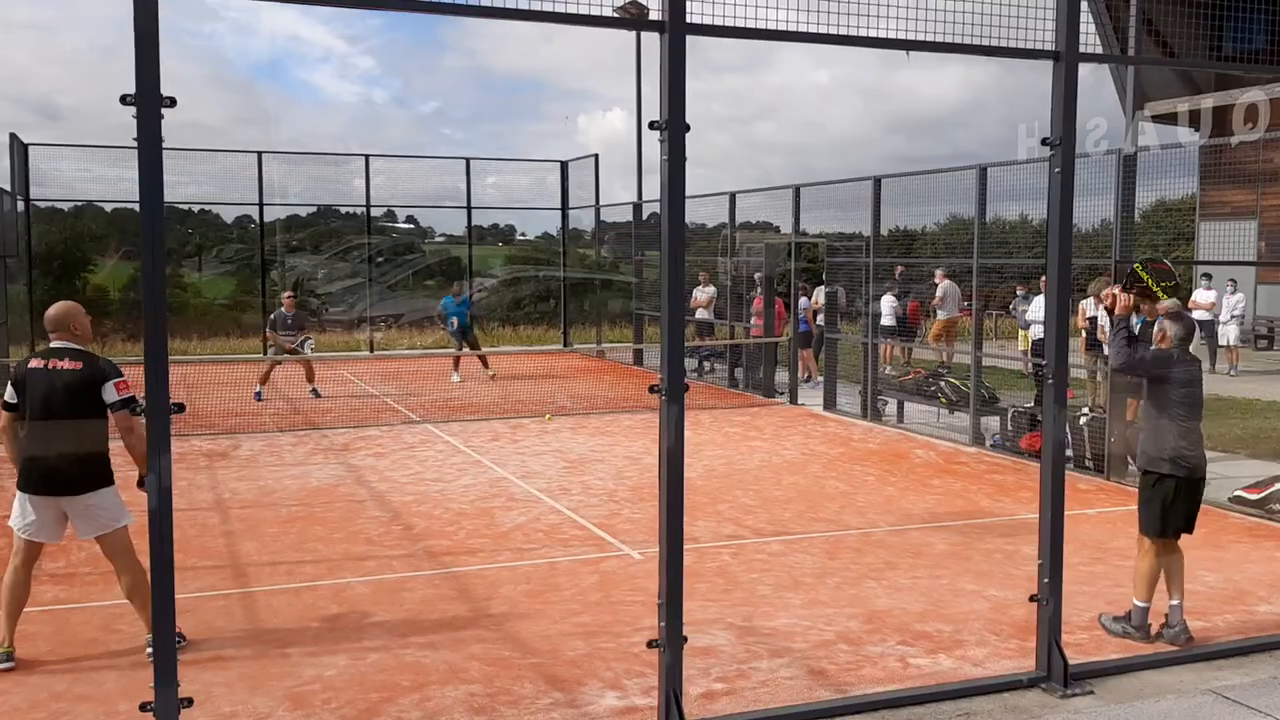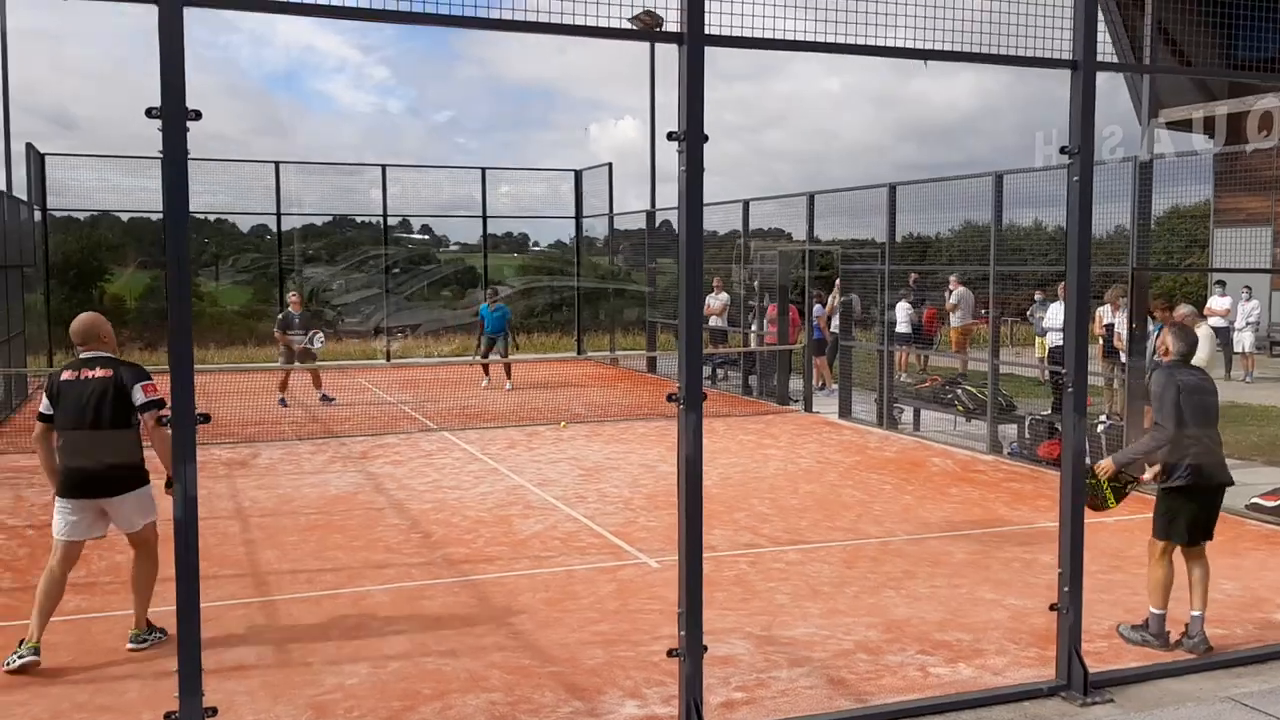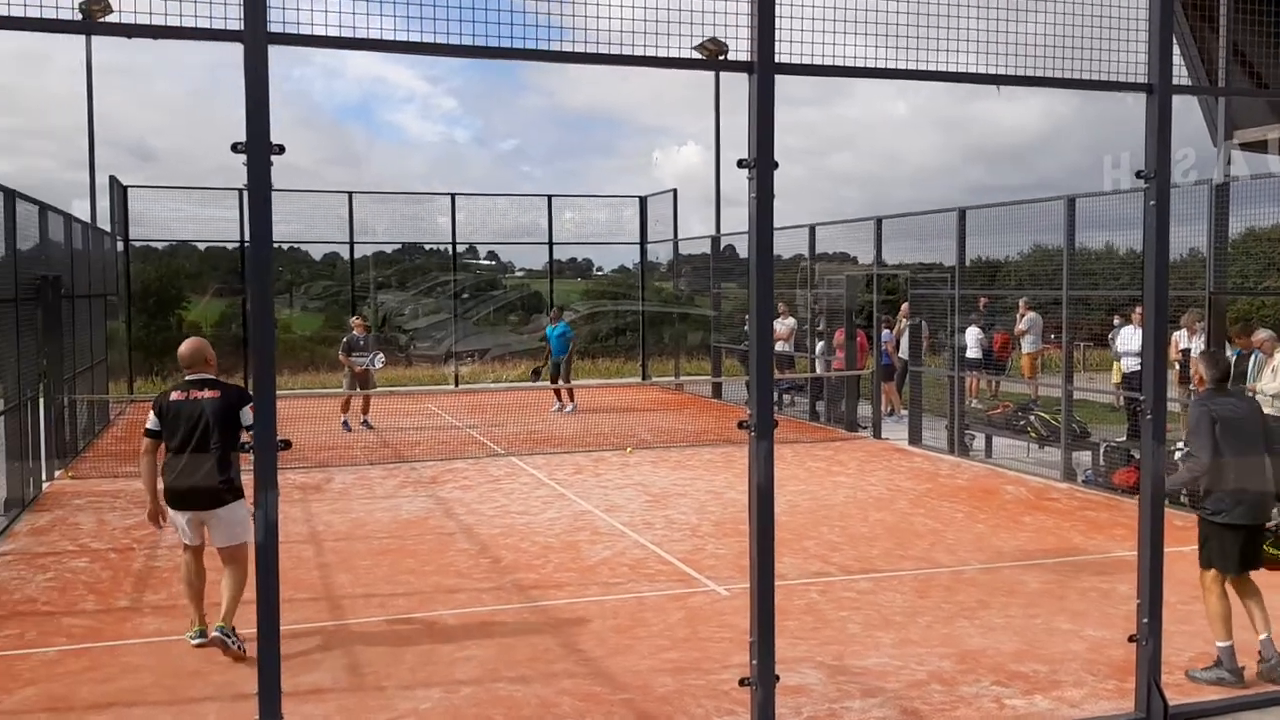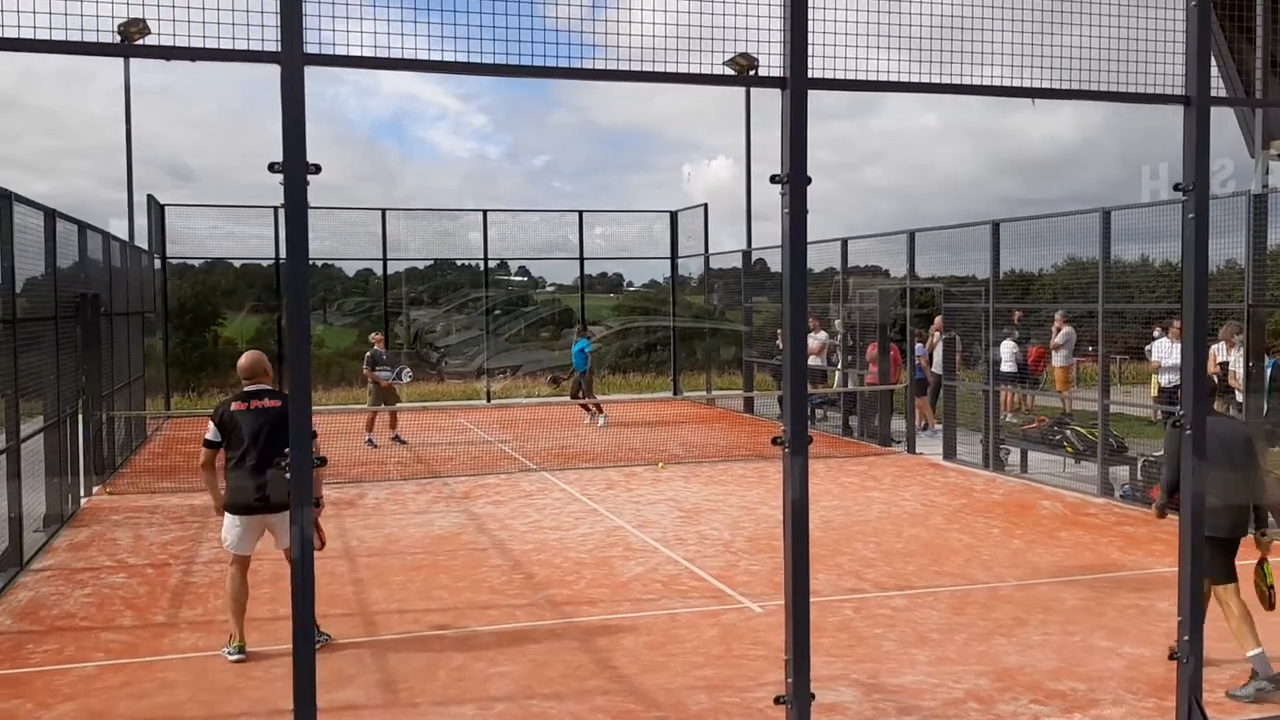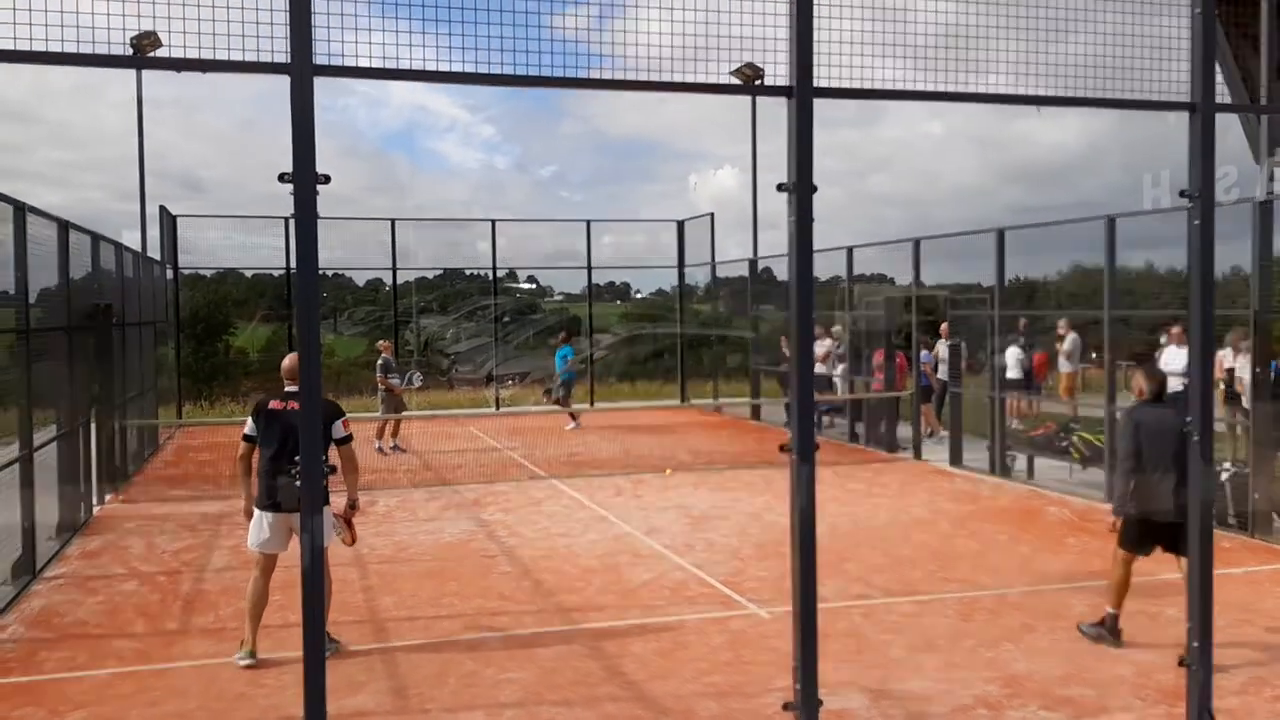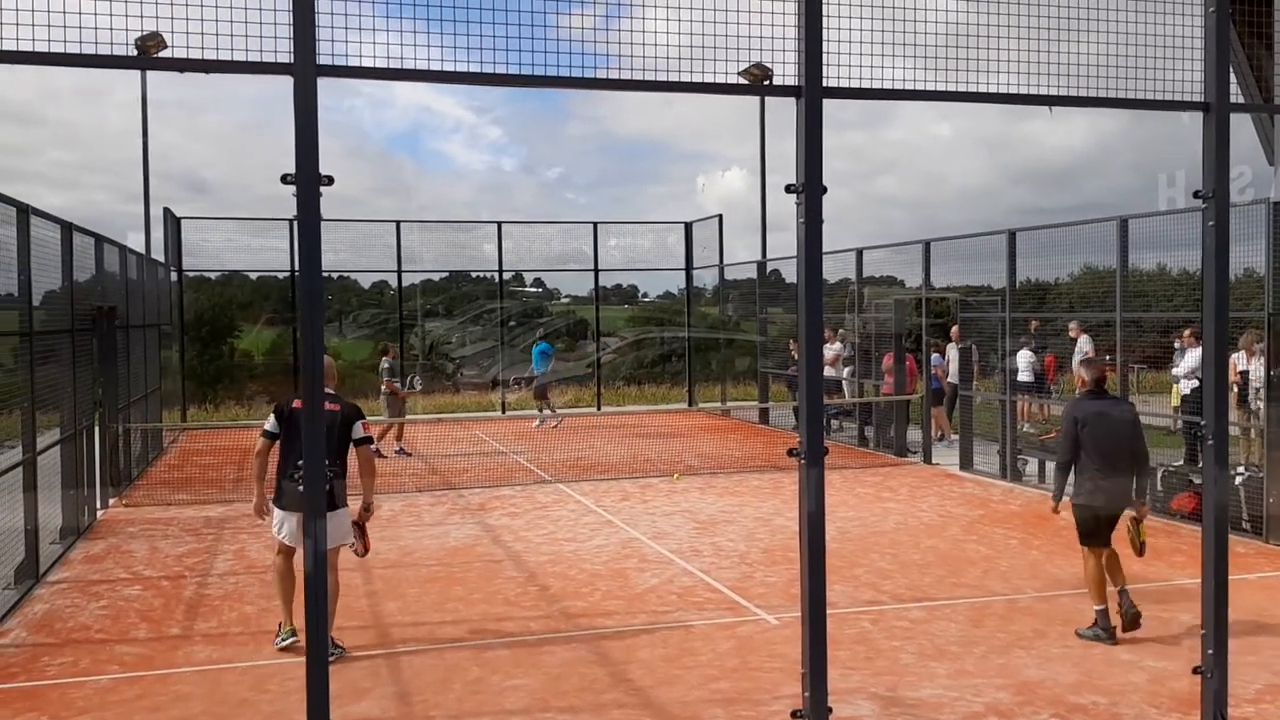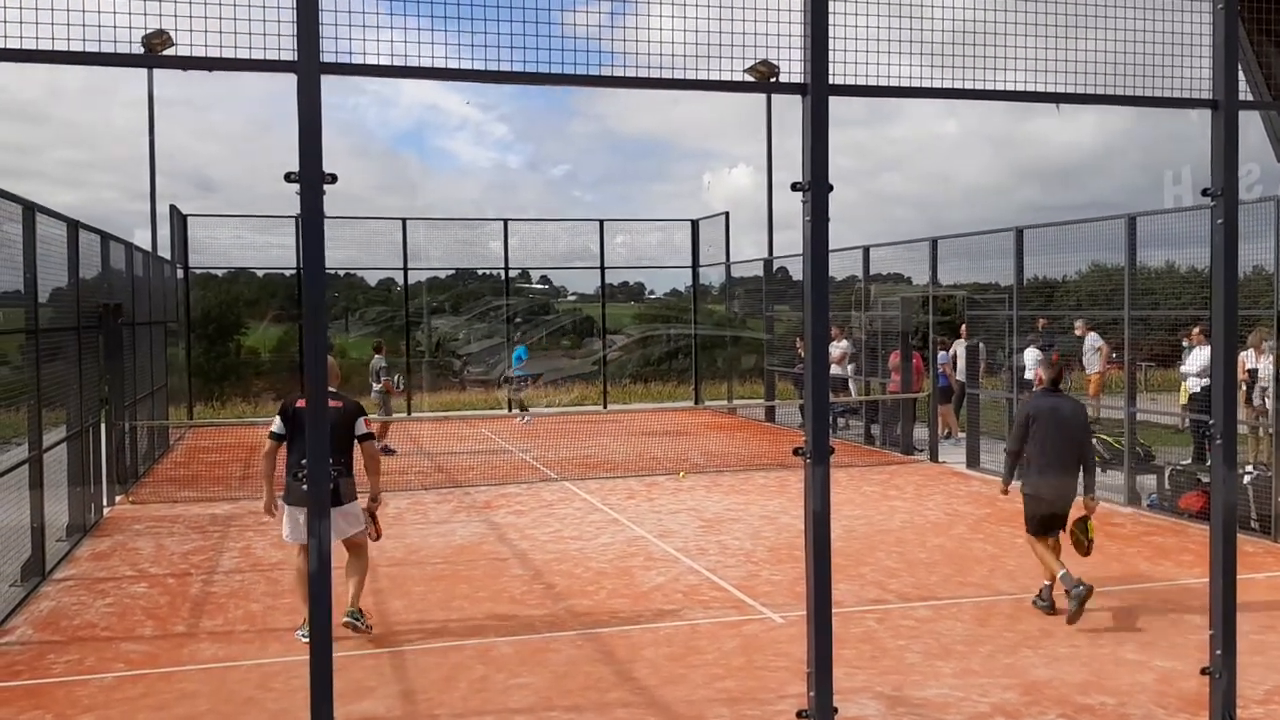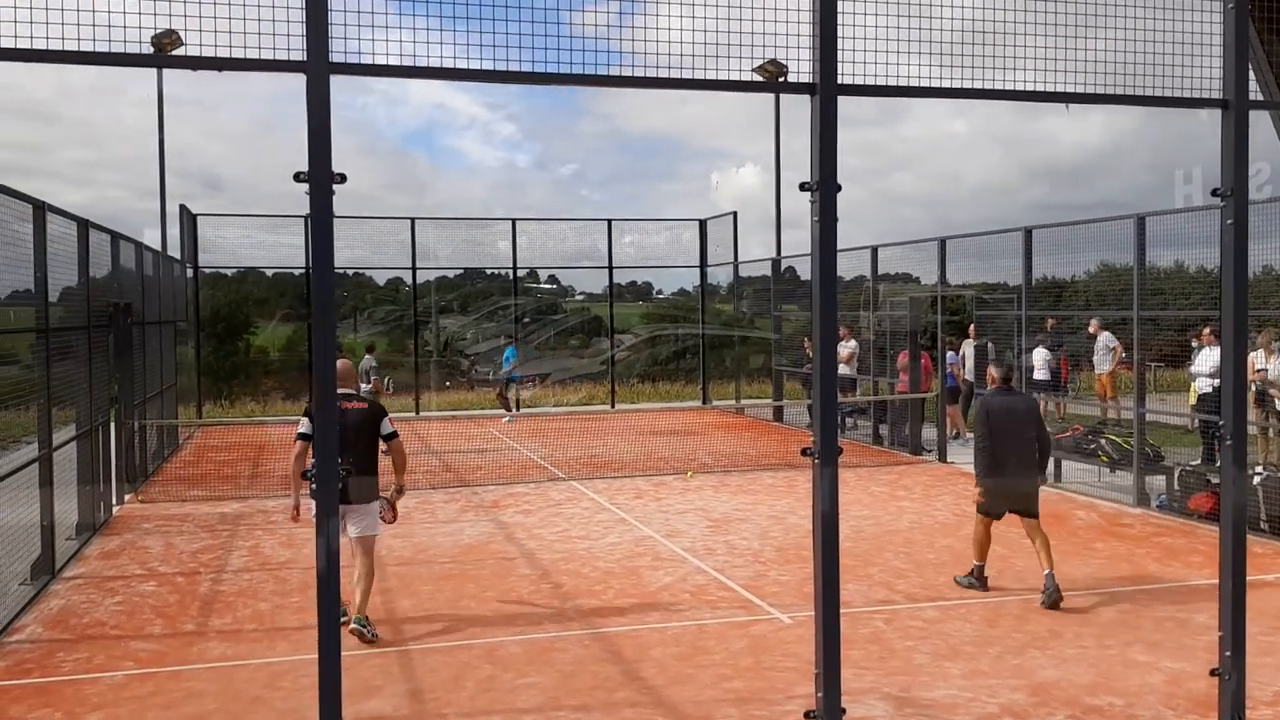
dt=0.4s
person 1, frame 1
right shoulder: (101, 368)
right elbow: (128, 427)
right wrist: (148, 472)
left hip: (35, 481)
right hip: (89, 481)
right knee: (123, 556)
right ankle: (155, 634)
person 1, frame 2
left shoulder: (58, 380)
right shoulder: (132, 374)
left elbow: (41, 437)
right elbow: (156, 428)
left wrist: (57, 482)
right wrist: (173, 474)
left hip: (75, 485)
right hip: (125, 481)
left knee: (59, 563)
right knee: (146, 548)
left ankle: (30, 643)
right ankle: (140, 628)
person 1, frame 3
left shoulder: (164, 400)
right shoulder: (236, 396)
left elbow: (148, 452)
left wrist: (152, 499)
left hip: (179, 495)
right hip: (222, 493)
left knee: (192, 554)
right knee: (235, 563)
left ankle: (197, 626)
right ankle: (225, 625)
person 1, frame 4
left shoulder: (223, 410)
right shoulder: (291, 406)
left elbow: (206, 463)
left wrist: (217, 498)
right wrist: (317, 495)
left hip: (240, 503)
right hip: (282, 500)
left knee: (238, 567)
left ankle: (237, 641)
person 1, frame 5
left shoulder: (262, 407)
right shoulder: (329, 410)
left elbow: (243, 456)
right elbow: (348, 459)
left wrist: (247, 497)
right wrist: (352, 497)
left hip: (270, 501)
left knee: (261, 571)
right knee: (318, 568)
left ankle: (249, 645)
right ankle: (320, 638)
person 1, frame 6
left shoulder: (285, 407)
right shoulder: (350, 411)
left elbow: (260, 452)
right elbow: (366, 459)
left wrist: (258, 493)
right wrist: (367, 501)
left hip: (288, 498)
right hip: (329, 501)
left knee: (283, 556)
right knee: (328, 568)
left ankle: (286, 627)
right ankle: (325, 641)
person 1, frame 7
left shoulder: (290, 406)
right shoulder: (352, 408)
left elbow: (268, 452)
right elbow: (370, 454)
left wrist: (268, 493)
right wrist: (375, 492)
left hip: (298, 494)
right hip: (339, 495)
left knee: (304, 554)
right knee: (358, 550)
left ankle: (311, 623)
right ankle: (353, 609)
person 1, frame 8
left shoulder: (314, 410)
right shoulder: (375, 409)
left elbow: (298, 453)
right elbow: (397, 450)
left wrist: (295, 495)
right wrist: (399, 482)
right hip: (364, 492)
right knee: (364, 555)
left ankle: (337, 607)
right ankle: (360, 616)
person 2, frame 1
left shoulder: (1166, 360)
right shoulder: (1189, 363)
left elbow: (1121, 361)
right elbow: (1135, 354)
left wrist: (1122, 316)
right wrist: (1120, 315)
left hip: (1166, 468)
right hip: (1190, 468)
left knee: (1150, 544)
right knee: (1168, 544)
left ankle: (1136, 622)
right ankle: (1176, 623)
person 2, frame 2
left shoulder: (1164, 376)
right shoulder: (1204, 380)
left elbow: (1165, 432)
left wrist: (1119, 459)
right wrist: (1163, 466)
left hip: (1185, 476)
right hip: (1213, 474)
left knee: (1160, 550)
right knee: (1195, 551)
left ankle: (1154, 630)
right ankle: (1195, 633)
person 2, frame 3
left shoulder: (1202, 407)
right shoulder: (1249, 405)
left elbow: (1201, 463)
left wrist: (1163, 487)
left hip: (1223, 506)
left knee: (1212, 580)
right knee: (1241, 578)
left ankle: (1227, 665)
person 2, frame 4
left shoulder: (1181, 425)
right shoulder: (1239, 428)
left elbow: (1171, 478)
left wrist: (1161, 505)
left hip: (1207, 519)
right hip: (1236, 518)
left knee: (1228, 595)
right knee: (1205, 577)
person 2, frame 5
left shoulder: (1133, 416)
right shoulder: (1181, 418)
left elbow: (1127, 466)
right elbow: (1189, 467)
left wrist: (1117, 509)
left hip: (1147, 506)
right hip: (1182, 508)
left knee: (1122, 559)
left ankle: (1108, 626)
person 2, frame 6
left shoulder: (1075, 409)
right shoulder: (1127, 408)
left elbow: (1064, 457)
right elbow: (1142, 457)
left wrist: (1056, 496)
right wrist: (1140, 497)
left hip: (1090, 495)
right hip: (1118, 495)
left knee: (1091, 555)
right knee: (1104, 548)
left ankle: (1102, 625)
right ankle: (1126, 605)
person 2, frame 7
left shoulder: (1030, 405)
right shoulder: (1077, 408)
left elbow: (1015, 447)
right elbow: (1087, 454)
left wrist: (1006, 479)
right wrist: (1089, 493)
left hip: (1037, 485)
right hip: (1067, 487)
left knee: (1038, 541)
right knee: (1052, 538)
left ankle: (1076, 587)
right ankle: (1046, 596)
person 2, frame 8
left shoulder: (987, 403)
right shoulder: (1029, 402)
left elbow: (982, 445)
right elbow: (1044, 442)
left wrist: (979, 482)
right wrist: (1040, 472)
left hip: (997, 478)
right hip: (1027, 478)
left knee: (983, 522)
right knee: (1035, 530)
left ankle: (978, 575)
right ankle: (1050, 584)
